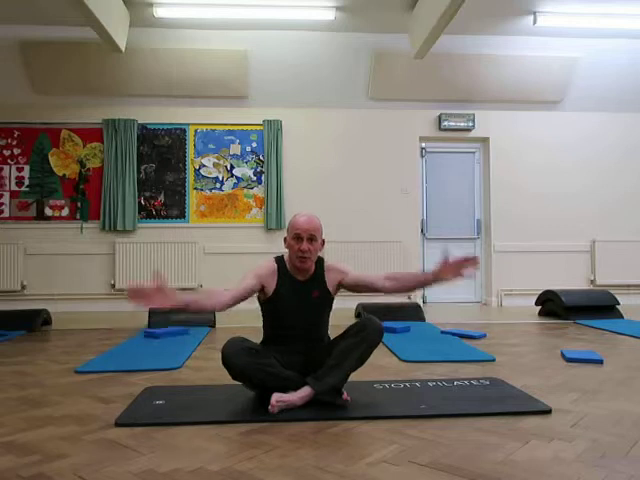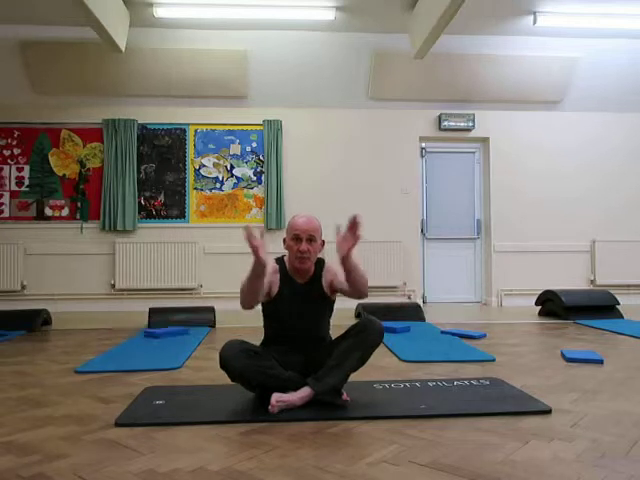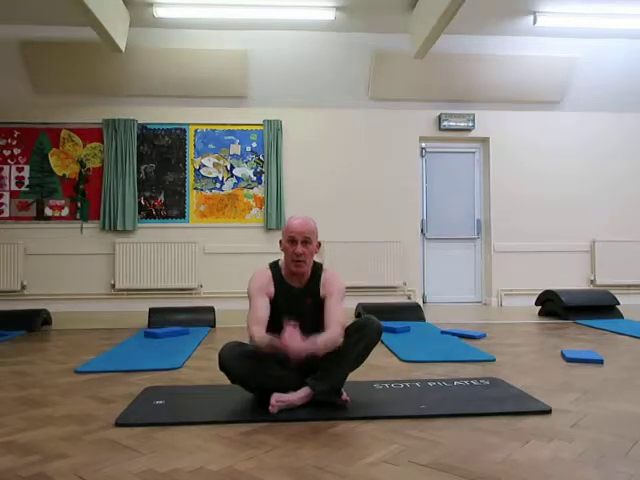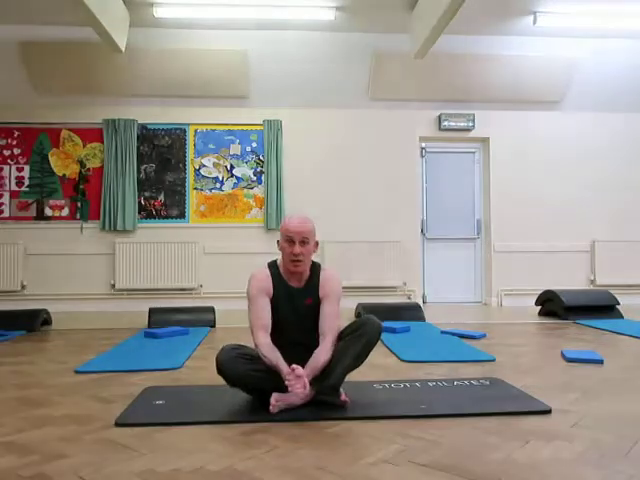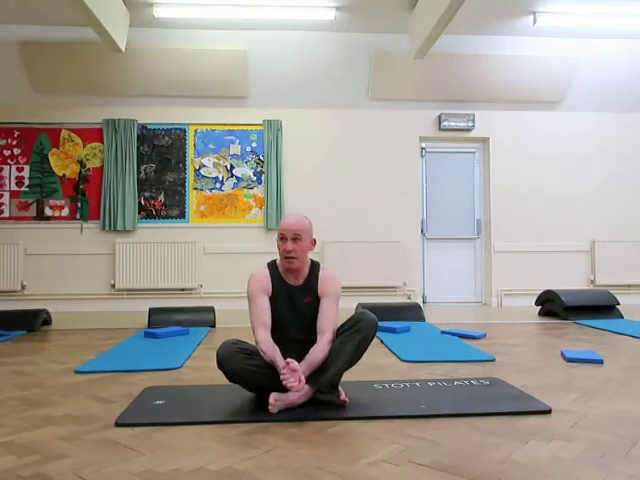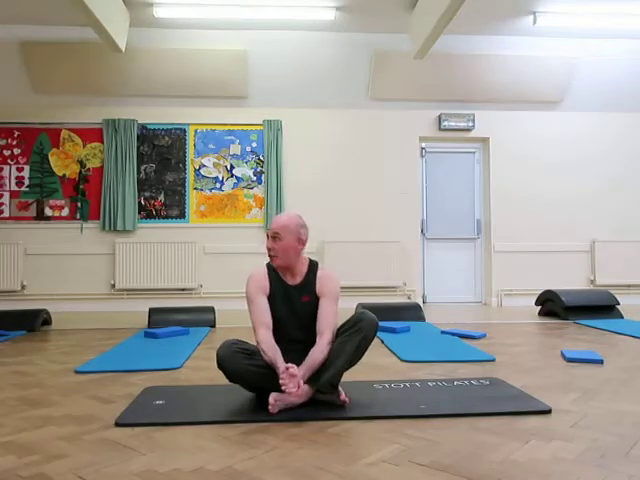
dt=0.3s
person 1, frame 1
left shoulder: (332, 273)
right shoulder: (268, 272)
left elbow: (384, 284)
right elbow: (224, 299)
left wrist: (434, 276)
right wrist: (177, 300)
left hip: (319, 359)
right hip: (276, 360)
left knee: (371, 326)
right knee: (233, 350)
left ankle: (304, 392)
right ankle: (321, 389)
person 1, frame 2
left shoulder: (329, 273)
right shoulder: (270, 270)
left elbow: (360, 292)
right elbow: (247, 303)
left wrist: (346, 258)
right wrist: (260, 263)
left hip: (320, 359)
right hip: (276, 360)
left knee: (372, 328)
right knee: (231, 353)
left ankle: (303, 394)
right ankle: (323, 390)
person 1, frame 3
left shoulder: (330, 279)
right shoulder: (263, 278)
left elbow: (336, 335)
right elbow: (255, 333)
left wrist: (305, 346)
right wrist: (281, 344)
left hip: (317, 360)
right hip: (276, 361)
left knee: (370, 326)
right knee: (230, 355)
left ankle: (304, 394)
right ankle: (320, 389)
person 1, frame 4
left shoulder: (328, 280)
right shoulder: (261, 279)
left elbow: (328, 338)
right elbow: (261, 336)
left wrist: (306, 373)
right wrist: (285, 371)
left hip: (315, 362)
right hip: (277, 363)
left knee: (370, 326)
right knee: (227, 358)
left ankle: (305, 393)
right ankle: (322, 390)
person 1, frame 5
left shoulder: (327, 279)
right shoulder: (261, 279)
left elbow: (326, 336)
right elbow: (261, 333)
left wrist: (303, 370)
right wrist: (282, 367)
left hip: (314, 361)
right hip: (276, 361)
left knee: (366, 320)
right knee: (227, 353)
left ankle: (305, 391)
right ankle: (320, 389)
person 1, frame 6
left shoulder: (325, 280)
right shoulder: (259, 279)
left elbow: (325, 337)
right elbow: (263, 333)
left wrist: (301, 373)
right wrist: (282, 370)
left hip: (314, 361)
right hip: (276, 361)
left knee: (367, 321)
right knee: (227, 353)
left ankle: (307, 390)
right ankle: (320, 389)
